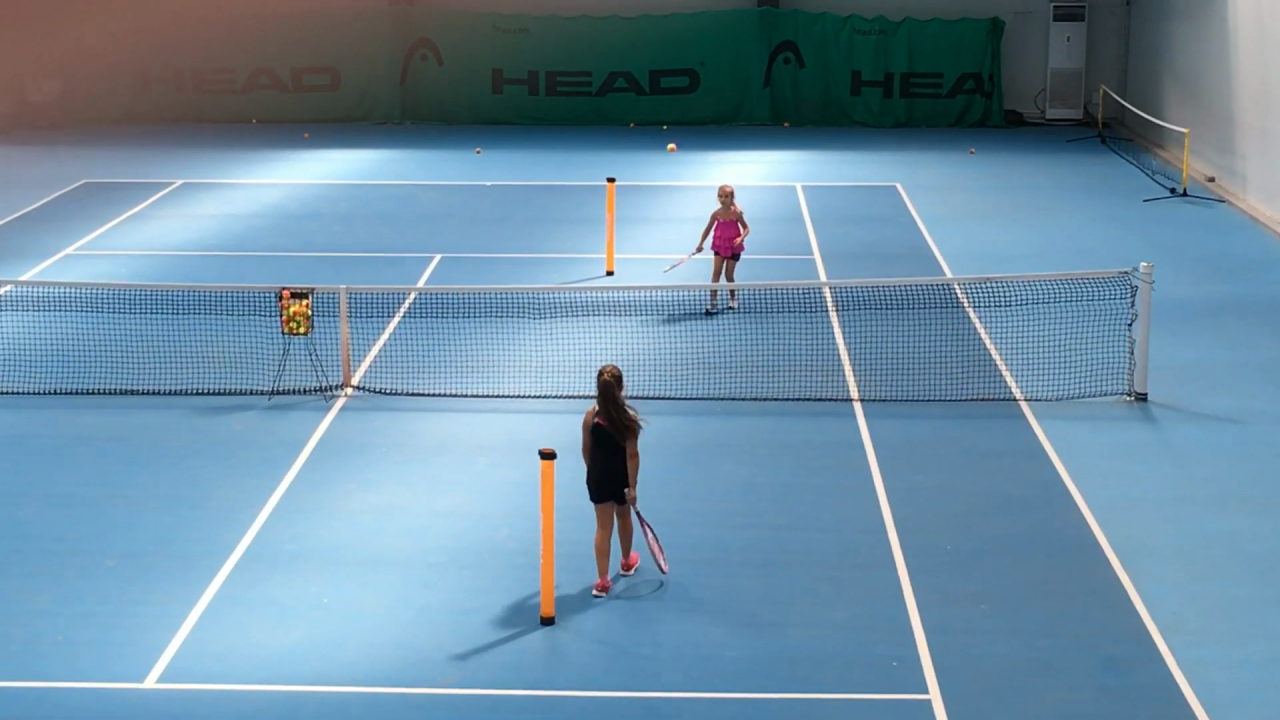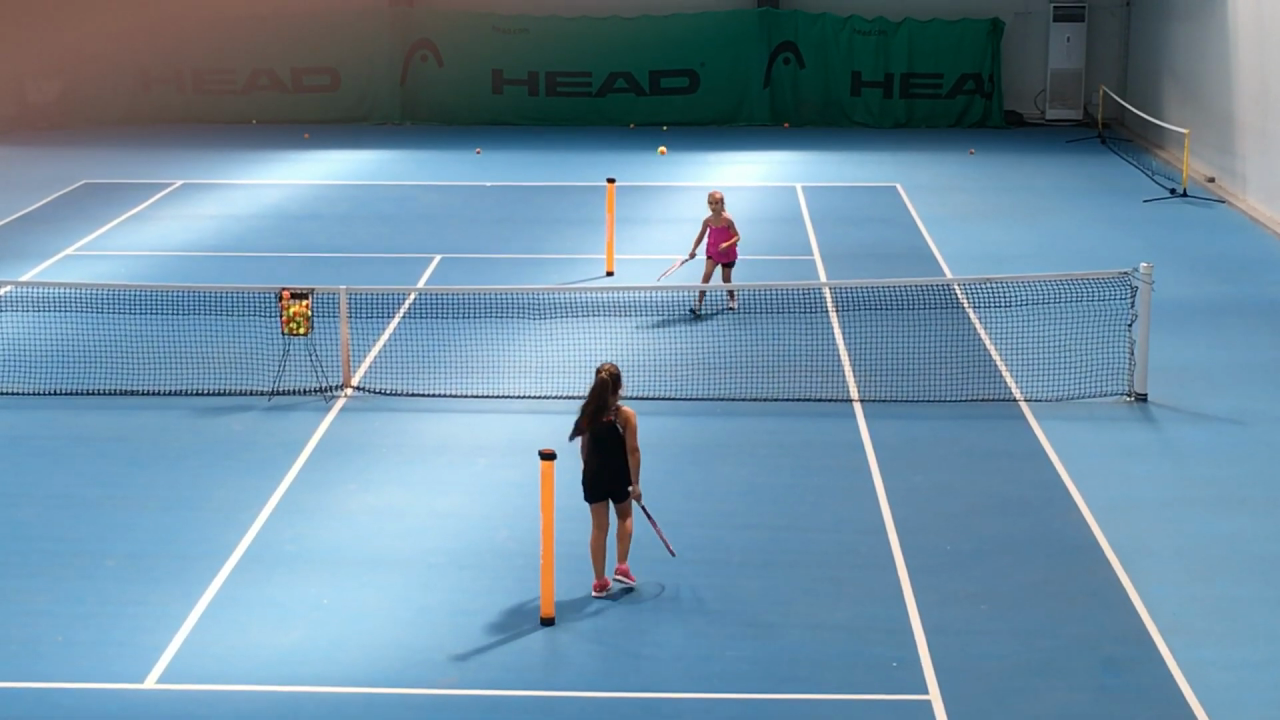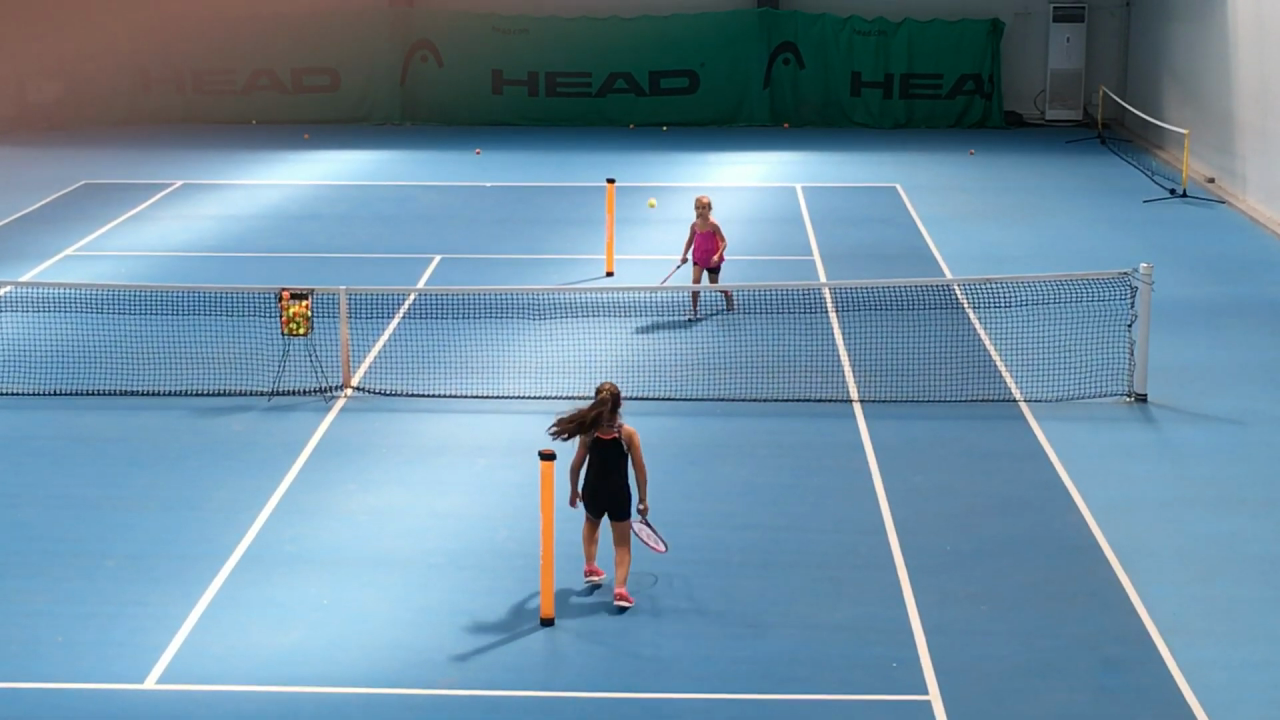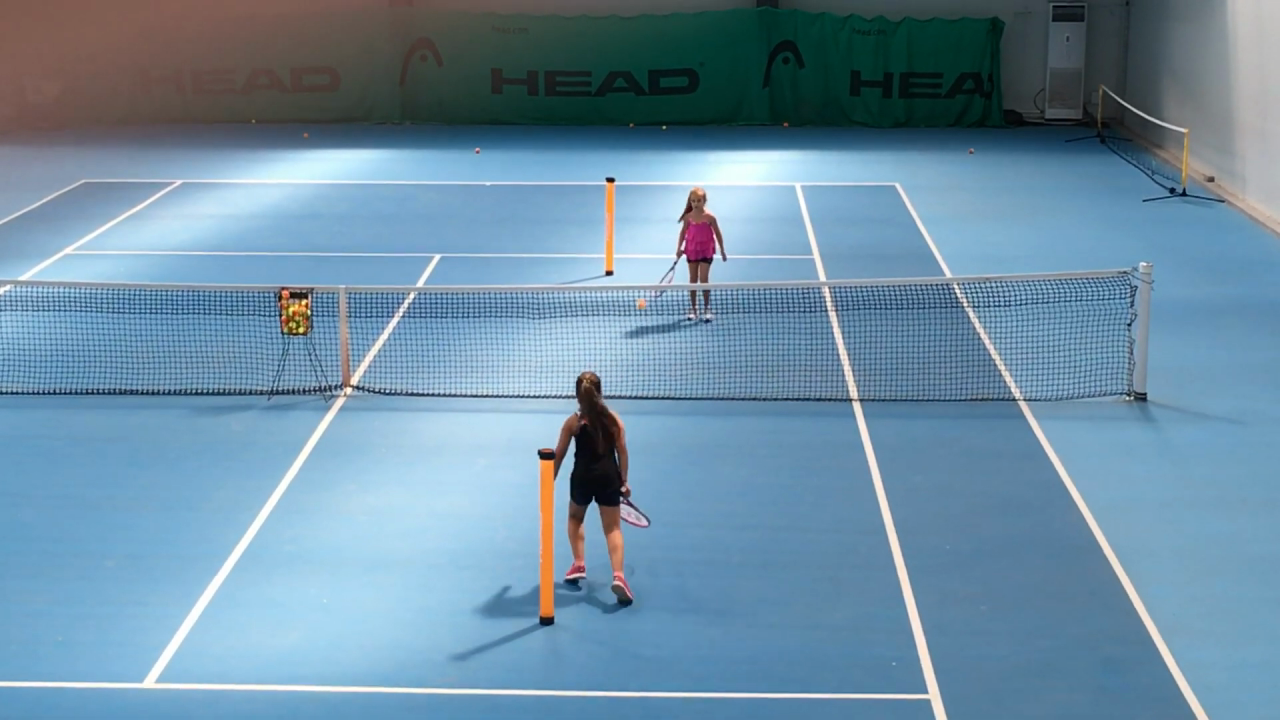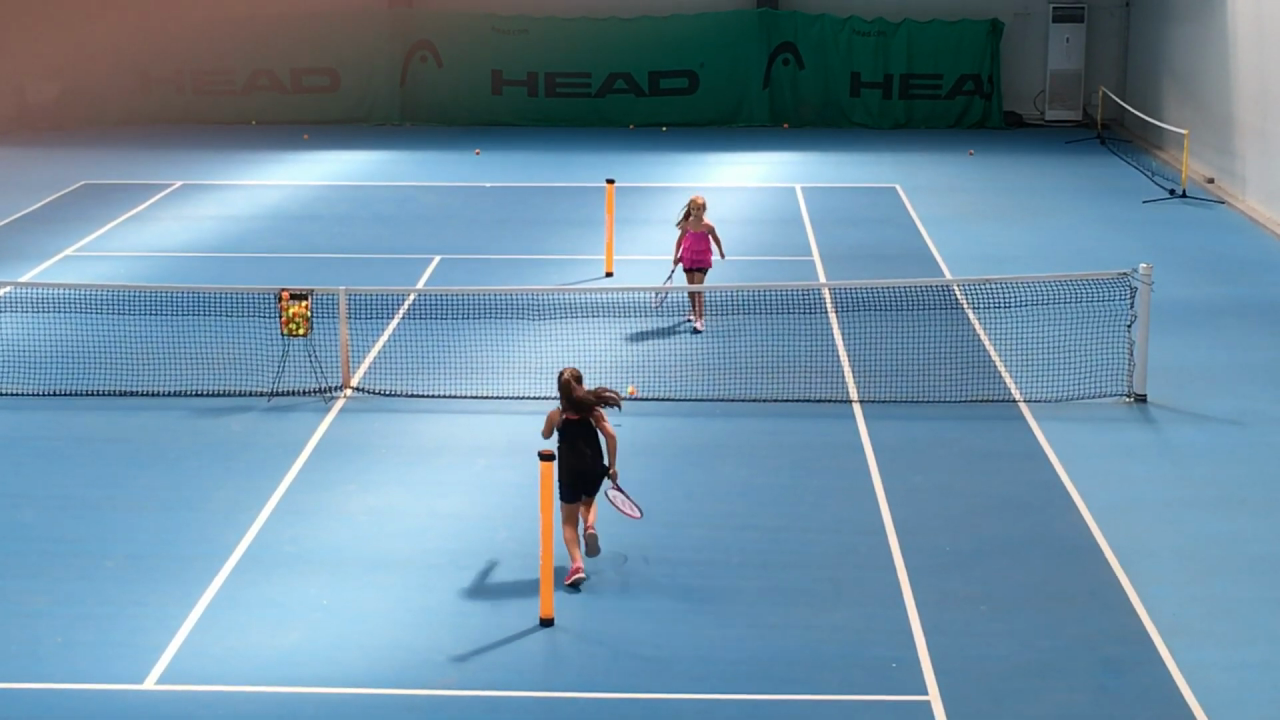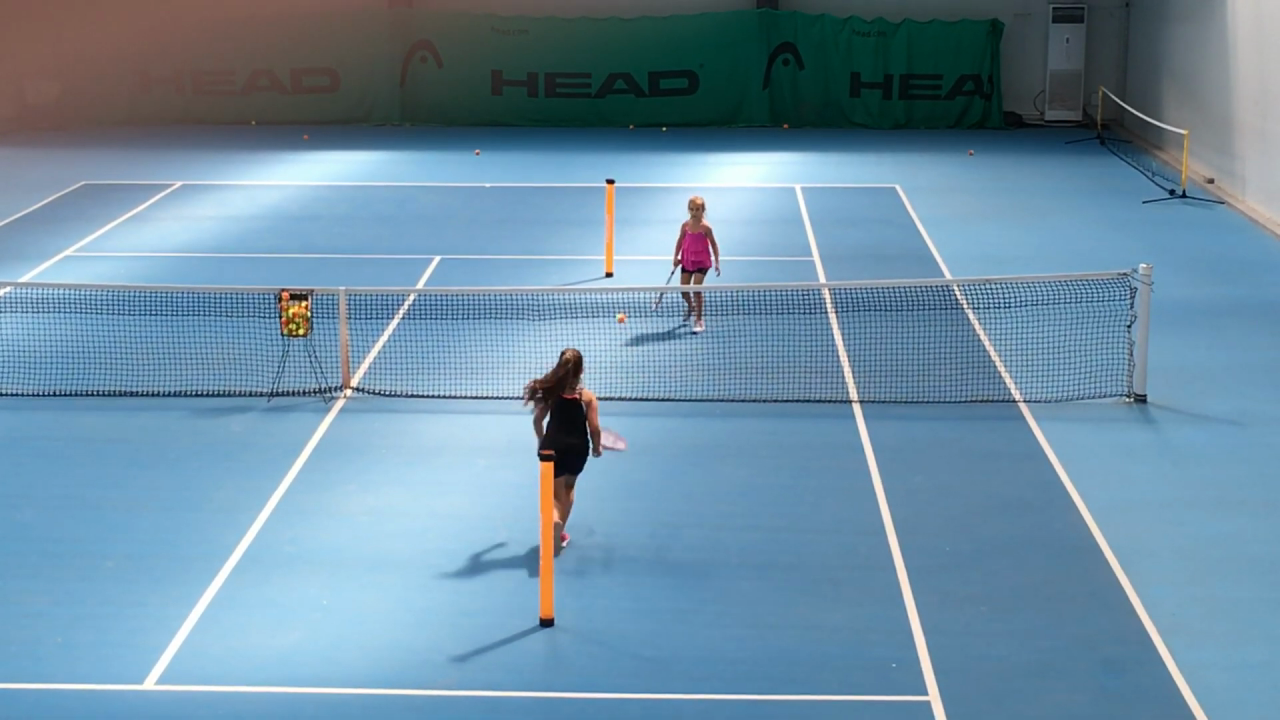
dt=0.2s
person 1, frame 1
left shoulder: (590, 415)
right shoulder: (629, 417)
left elbow: (586, 450)
right elbow: (632, 454)
right wrist: (632, 486)
left hip: (598, 477)
right hip: (620, 477)
left knee: (603, 527)
right knee: (623, 517)
left ankle: (602, 581)
right ankle: (627, 561)
person 1, frame 2
left shoulder: (589, 414)
right shoulder: (626, 415)
left elbow: (584, 448)
right elbow: (633, 451)
right wrist: (635, 482)
left hip: (593, 477)
right hip: (618, 476)
left knee: (599, 528)
right knee: (625, 518)
left ankle: (600, 583)
right ankle: (622, 568)
person 1, frame 3
left shoulder: (588, 431)
right shoulder: (628, 432)
left elbow: (576, 465)
right elbow: (639, 467)
left wrist: (573, 489)
right wrist: (642, 499)
left hip: (593, 490)
right hip: (619, 493)
left knee: (591, 524)
right knee: (623, 544)
left ankle: (591, 569)
right ankle: (620, 591)
person 1, frame 4
left shoulder: (573, 422)
right shoulder: (611, 419)
left elbow: (558, 454)
right elbow: (622, 452)
right wrist: (624, 482)
left hip: (582, 478)
right hip: (609, 478)
left knee: (574, 518)
right knee: (613, 530)
left ankle: (578, 565)
right ankle: (618, 577)
person 1, frame 5
left shoulder: (556, 415)
right shoulder: (593, 409)
left elbow: (545, 434)
right elbow: (610, 436)
right wrist: (612, 466)
left hip: (570, 471)
right hip: (594, 470)
left knee: (569, 522)
right knee: (588, 505)
left ankle: (576, 567)
right ankle: (590, 528)
person 1, frame 6
left shoulder: (551, 391)
right shoulder: (587, 395)
left elbow: (537, 420)
right elbow: (594, 427)
left wrist: (541, 441)
right wrist: (596, 447)
left hip: (554, 447)
right hip: (577, 448)
left knee: (553, 495)
right knee: (568, 490)
left ankle: (555, 522)
right ankle: (560, 532)
